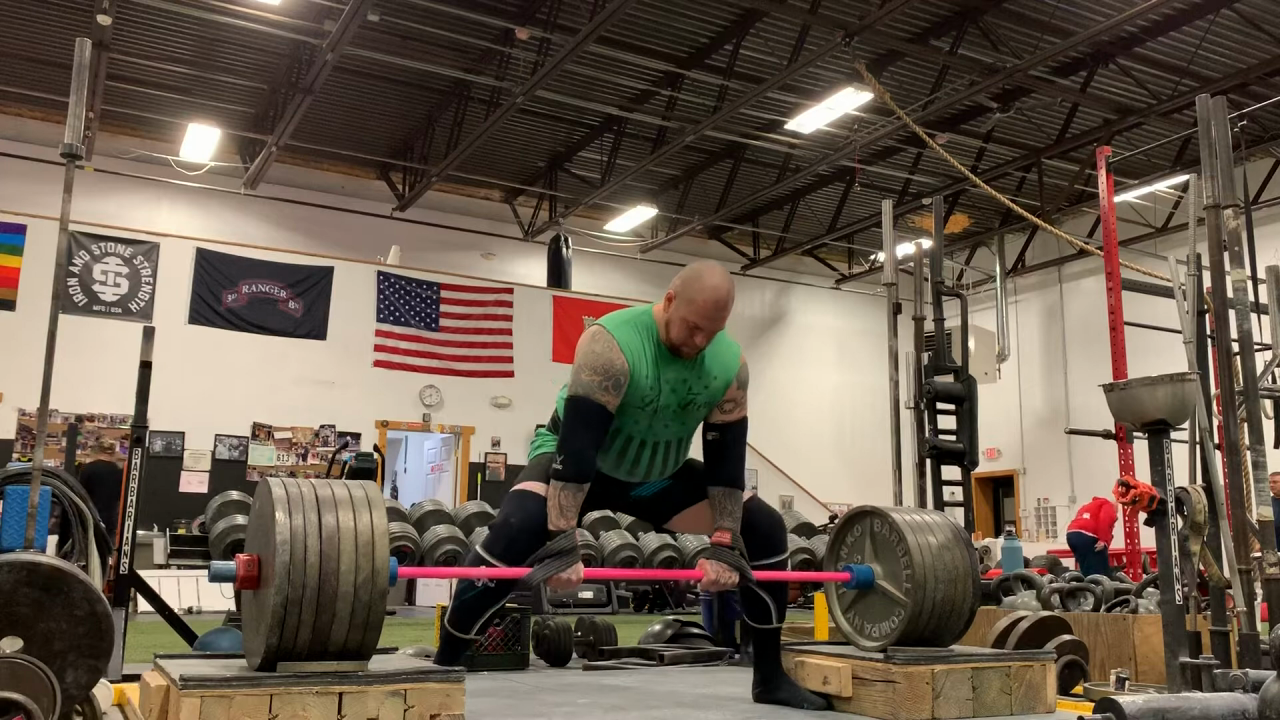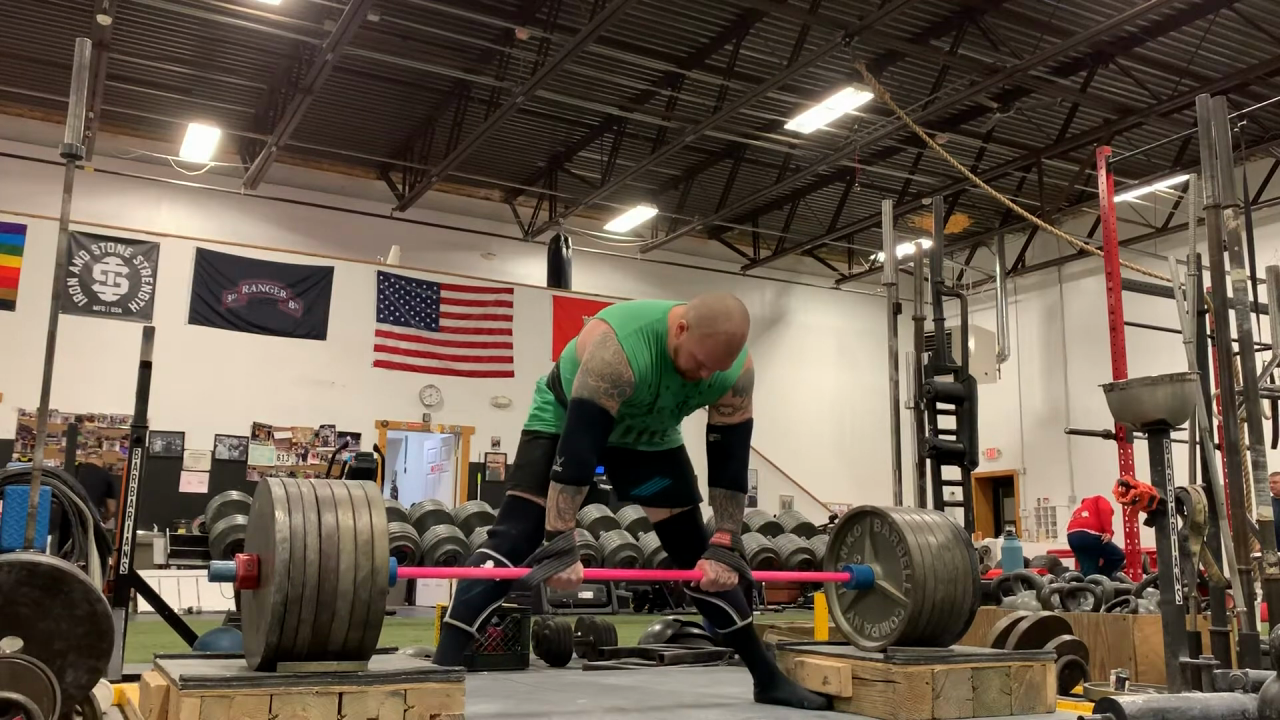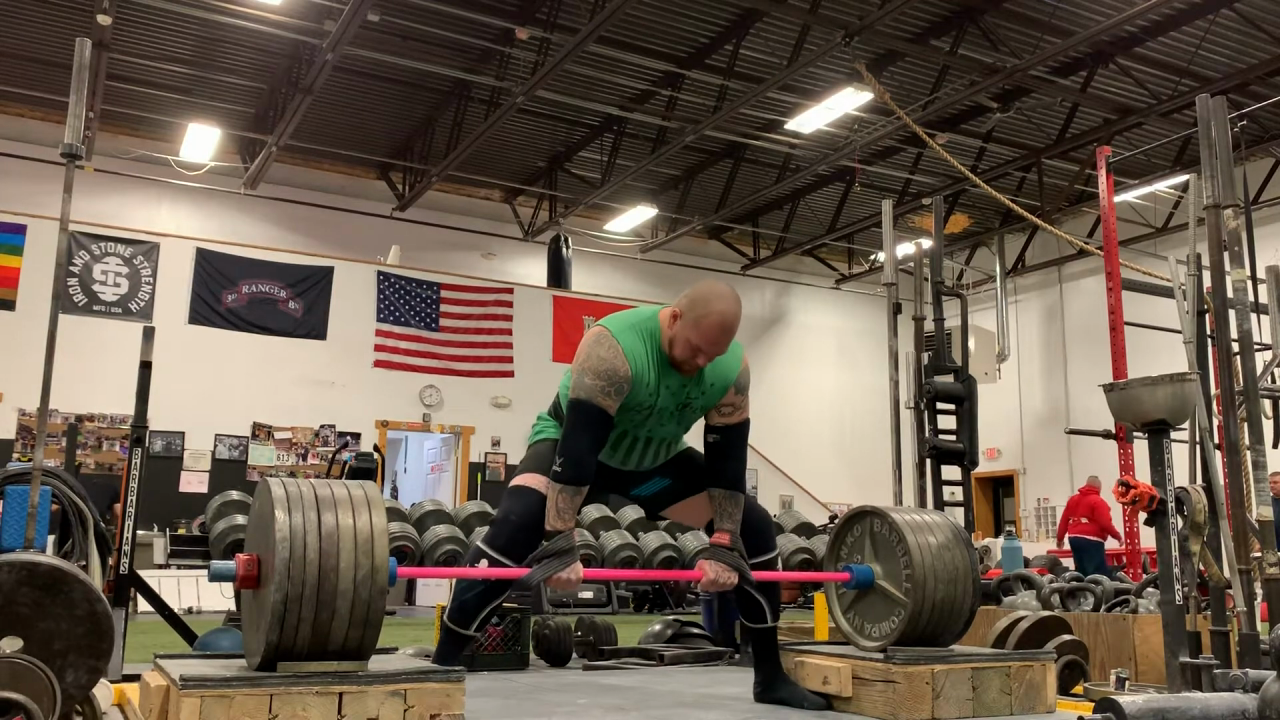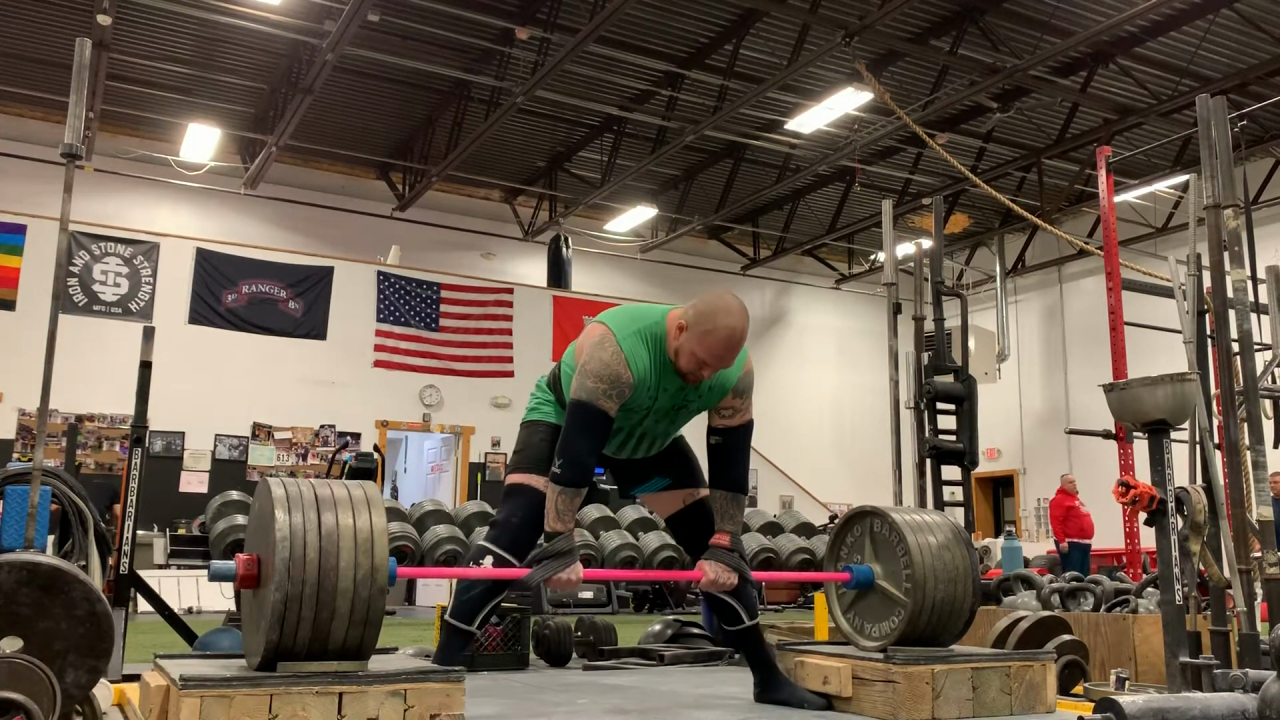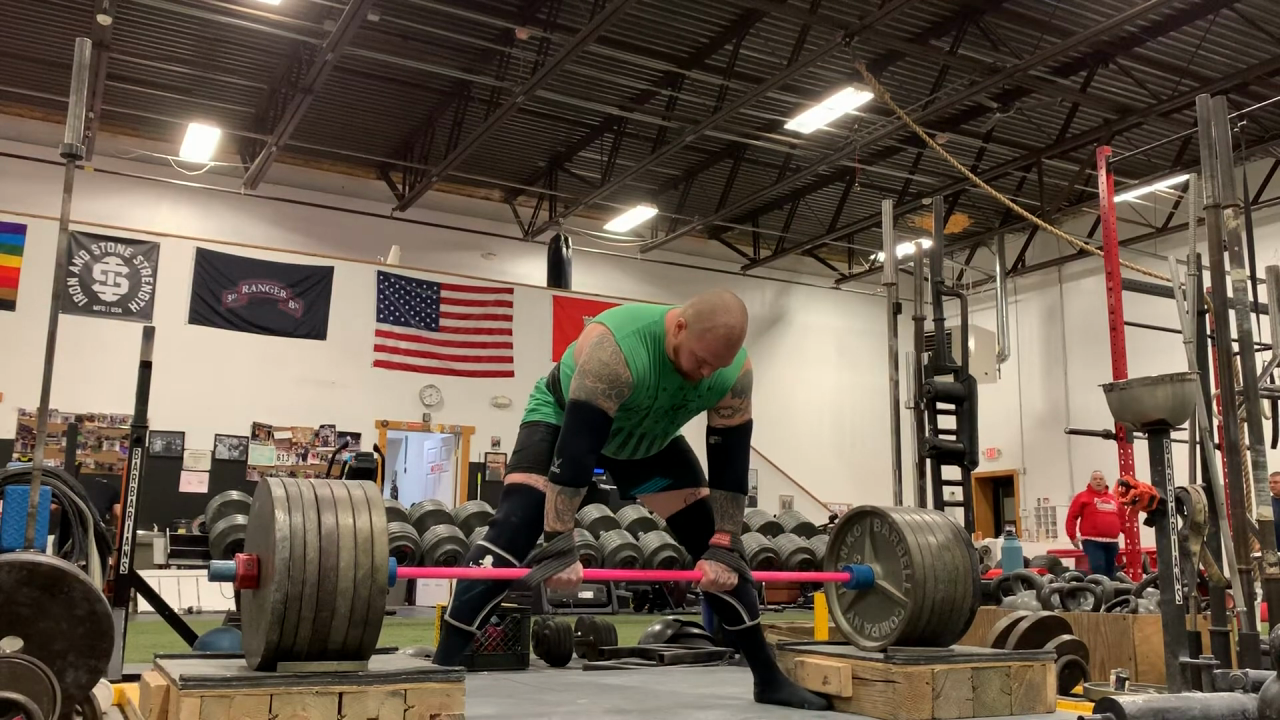
dt=1s
person 1, frame 1
left shoulder: (729, 364)
right shoulder: (611, 343)
left elbow: (727, 457)
right elbow: (578, 444)
left wrist: (725, 546)
right wrist: (563, 542)
left hip: (662, 474)
right hip: (577, 453)
left knee: (766, 531)
right knee: (516, 529)
left ankle: (770, 677)
right ankle: (442, 671)
person 1, frame 2
left shoulder: (737, 368)
right shoulder: (618, 343)
left elbow: (730, 458)
right elbow: (578, 444)
left wrist: (725, 547)
right wrist: (560, 543)
left hip: (651, 435)
right hip: (567, 419)
left knee: (697, 552)
right knee: (514, 537)
left ankle: (767, 678)
right ankle: (442, 673)
person 1, frame 3
left shoulder: (731, 368)
right shoulder: (614, 347)
left elbow: (728, 457)
right elbow: (578, 446)
left wrist: (725, 547)
right wrist: (560, 543)
left hip: (658, 457)
right hip: (571, 437)
left knee: (753, 528)
right knee: (517, 524)
left ankle: (771, 677)
right ankle: (440, 671)
person 1, frame 4
left shoulder: (736, 371)
right shoulder: (616, 345)
left elbow: (730, 460)
right elbow: (577, 447)
left wrist: (724, 548)
right wrist: (559, 545)
left hip: (649, 439)
right hip: (564, 417)
left knee: (713, 541)
right knee: (517, 526)
left ankle: (768, 677)
right ankle: (443, 670)
person 1, frame 5
left shoulder: (734, 372)
right shoulder: (615, 346)
left elbow: (730, 461)
right elbow: (576, 449)
left wrist: (724, 548)
right wrist: (558, 545)
left hip: (650, 439)
right hip: (564, 419)
left knee: (716, 541)
right knee: (515, 527)
left ankle: (768, 678)
right ankle: (442, 670)
